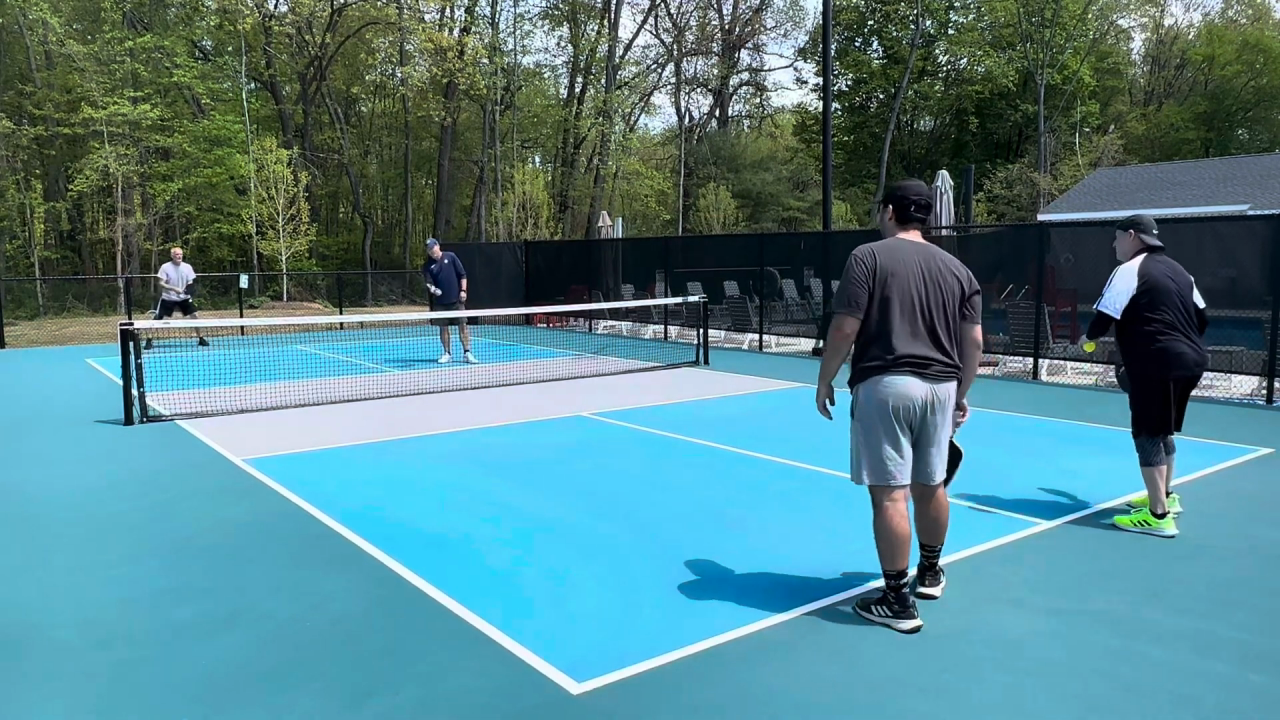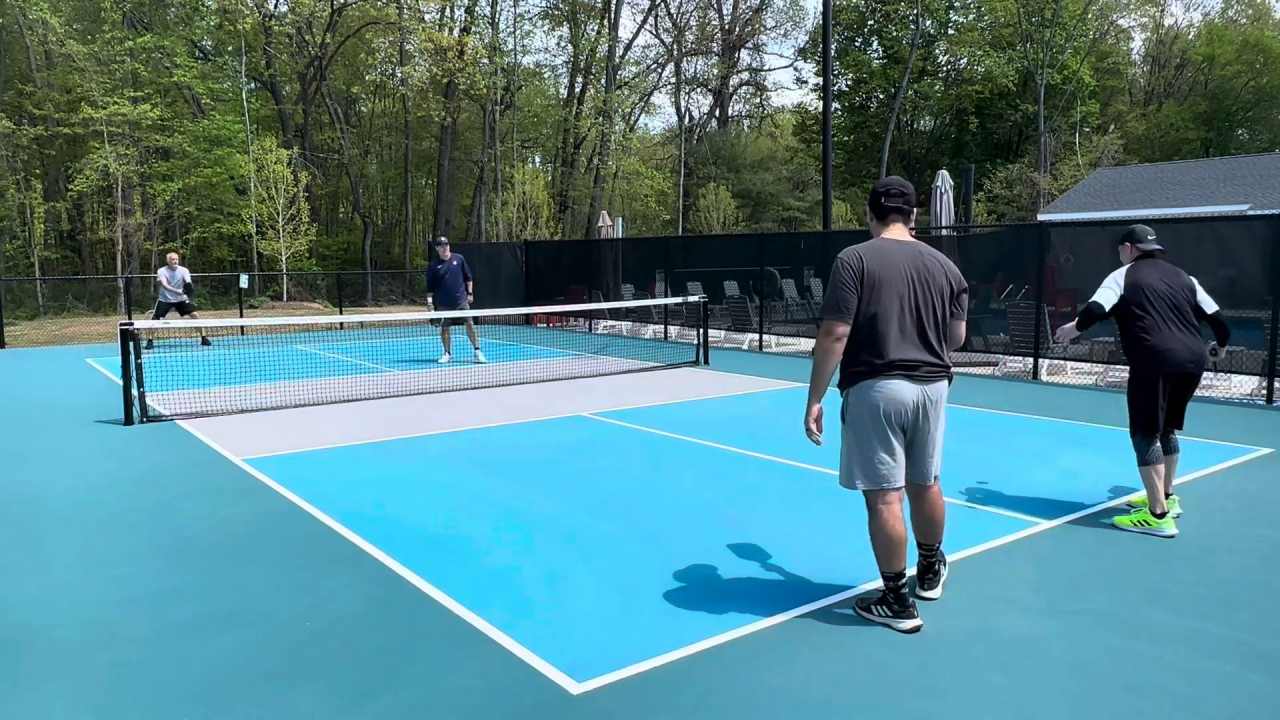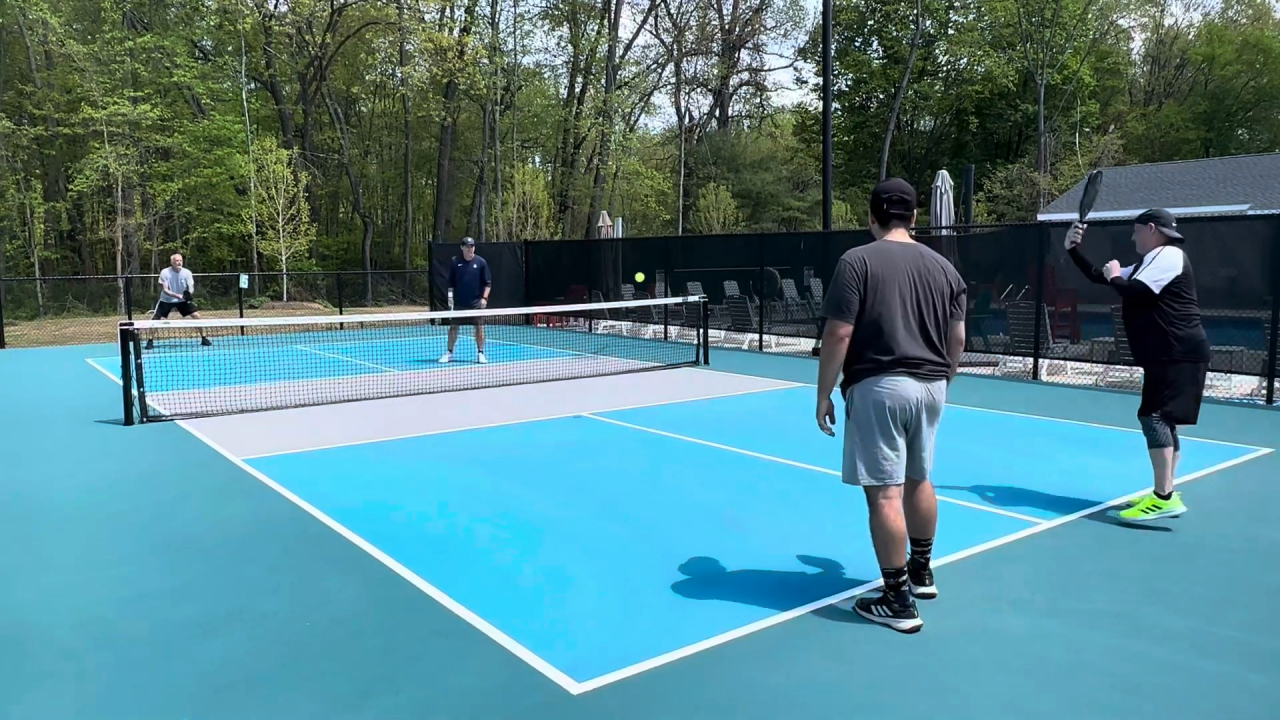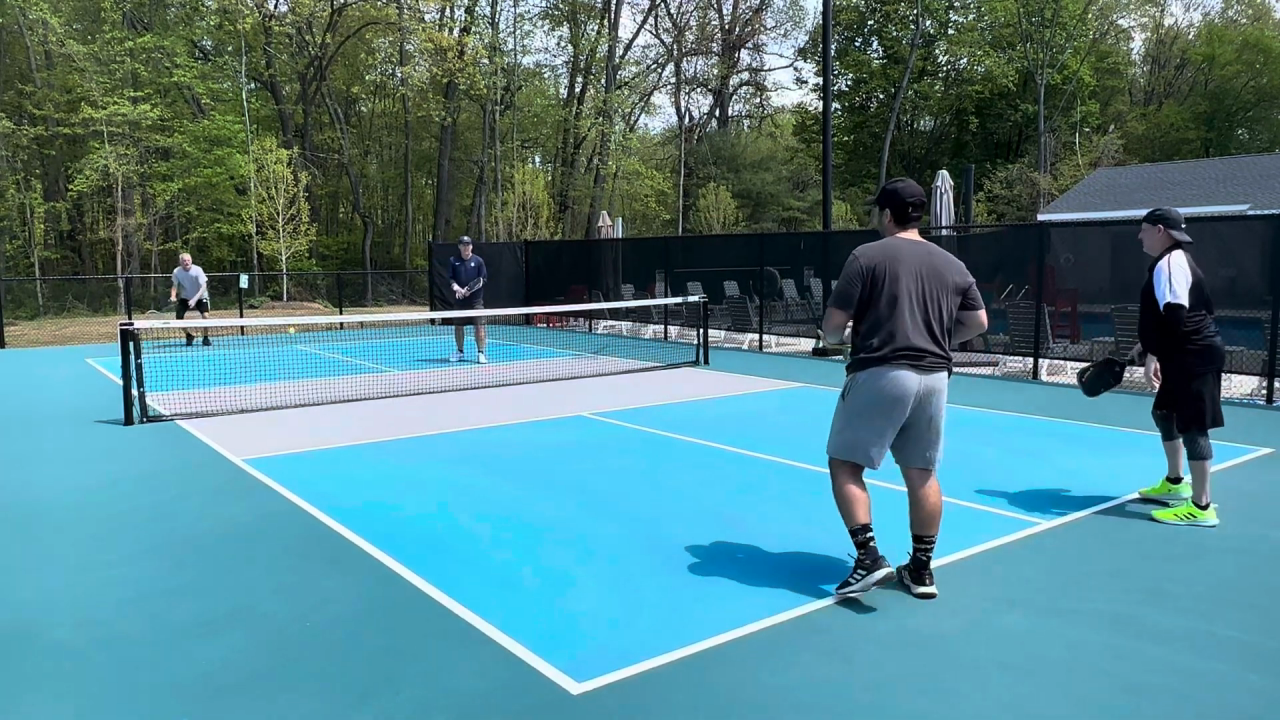
dt=0.5s
person 1, frame 1
left shoulder: (868, 257)
right shoulder: (956, 268)
left elbow: (845, 329)
right elbow: (973, 342)
left wrist: (824, 382)
right wrist: (961, 394)
left hip: (884, 387)
right hip: (938, 387)
left knee: (889, 494)
right knee: (930, 485)
left ankle: (898, 601)
right ankle: (929, 573)
person 1, frame 2
left shoulder: (854, 260)
right shoulder: (944, 266)
left elbow: (834, 335)
right elbow: (957, 337)
left wrist: (814, 400)
left hip: (876, 390)
right hip: (931, 387)
left knee: (884, 496)
right knee: (925, 484)
left ankle: (898, 602)
right ankle: (930, 572)
person 1, frame 3
left shoulder: (857, 261)
right shoulder: (943, 267)
left elbow: (838, 335)
right elbow: (956, 339)
left wrist: (823, 395)
left hip: (878, 387)
right hip: (930, 386)
left knee: (884, 492)
right knee: (918, 481)
left ankle: (898, 601)
right ankle: (922, 571)
person 1, frame 4
left shoulder: (868, 256)
right shoulder: (951, 265)
left elbow: (835, 321)
right elbow: (978, 323)
left wrist: (837, 339)
left hip: (879, 376)
right hip: (931, 379)
left knee: (845, 465)
right knee: (923, 475)
left ankle: (870, 558)
right ankle: (921, 569)
person 2, frame 1
left shoulder: (1129, 270)
right shoulder: (1178, 270)
left elbow: (1104, 318)
right elbow: (1202, 318)
left wrist: (1088, 335)
left hip: (1156, 366)
right hip: (1189, 361)
left knee: (1147, 434)
right knee: (1161, 431)
left ankle: (1159, 515)
right ankle: (1165, 497)
person 2, frame 2
left shoulder: (1122, 275)
right shoulder: (1182, 278)
left elbow: (1096, 309)
right elbow: (1217, 320)
left wrist: (1074, 326)
right wrist: (1218, 344)
left hip: (1154, 363)
right hip: (1191, 361)
left knee: (1145, 434)
right knee: (1165, 429)
left ankle: (1158, 516)
right ankle: (1166, 497)
person 2, frame 3
left shoulder: (1168, 255)
right shoulder: (1151, 262)
left elbow: (1134, 292)
right elbow: (1100, 275)
left wrist: (1114, 277)
right wrist: (1074, 249)
left hip: (1178, 353)
right hip: (1173, 355)
left knee: (1153, 416)
right knee: (1164, 419)
left ankle: (1164, 497)
right ankle: (1165, 495)
person 2, frame 4
left shoulder: (1169, 264)
right shoulder: (1177, 261)
left elbow: (1174, 315)
left wrist: (1152, 355)
right wrist: (1146, 345)
left hip: (1192, 360)
right hip: (1192, 358)
left knee: (1192, 427)
right knee: (1164, 412)
left ankle: (1201, 507)
right ankle: (1174, 482)
